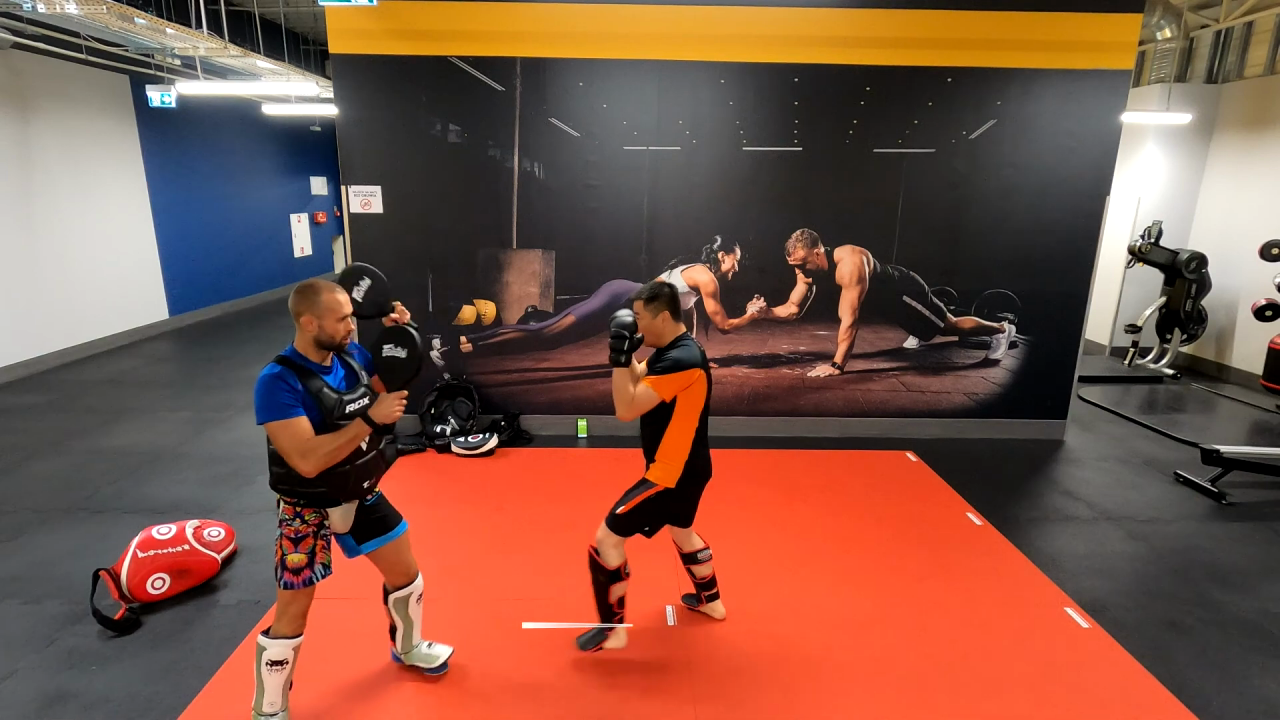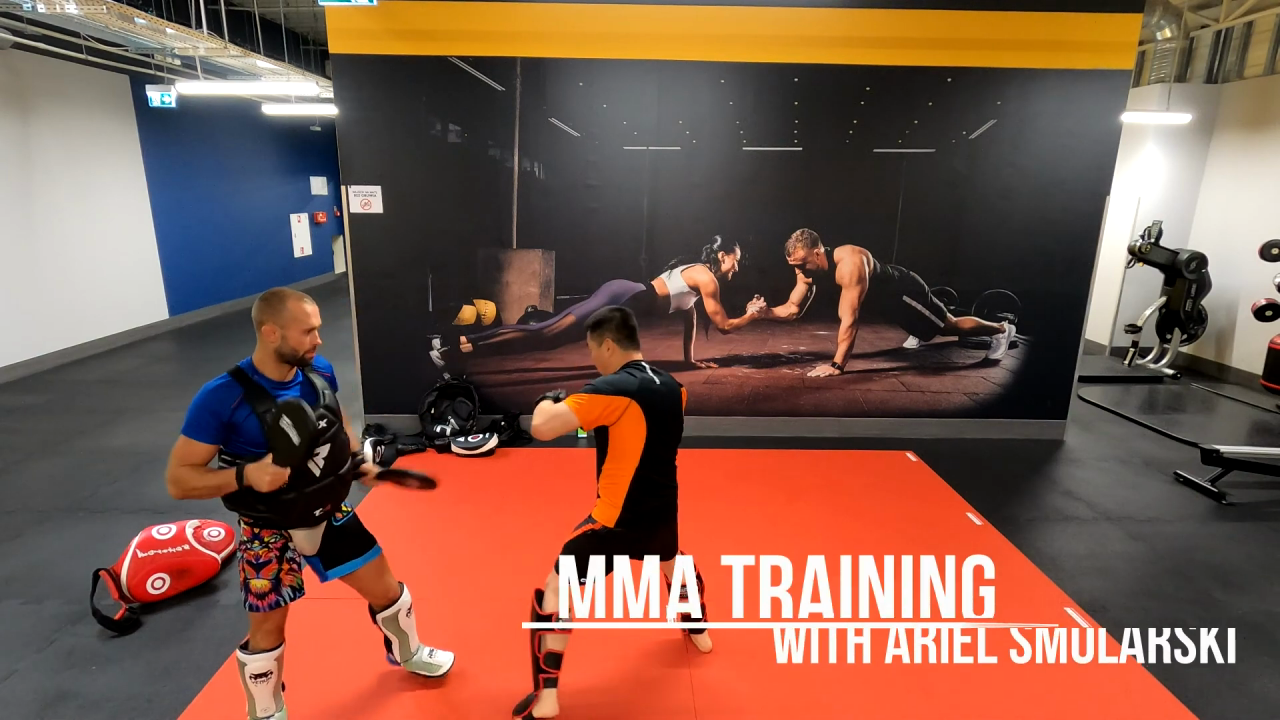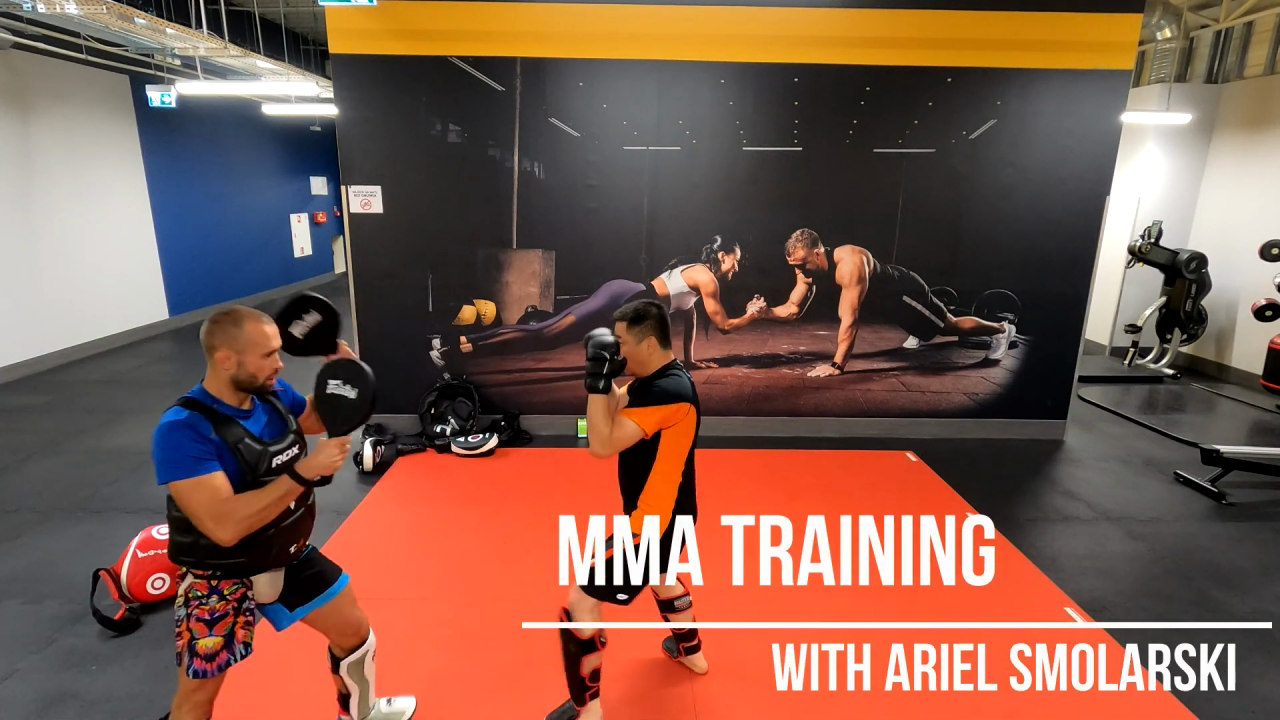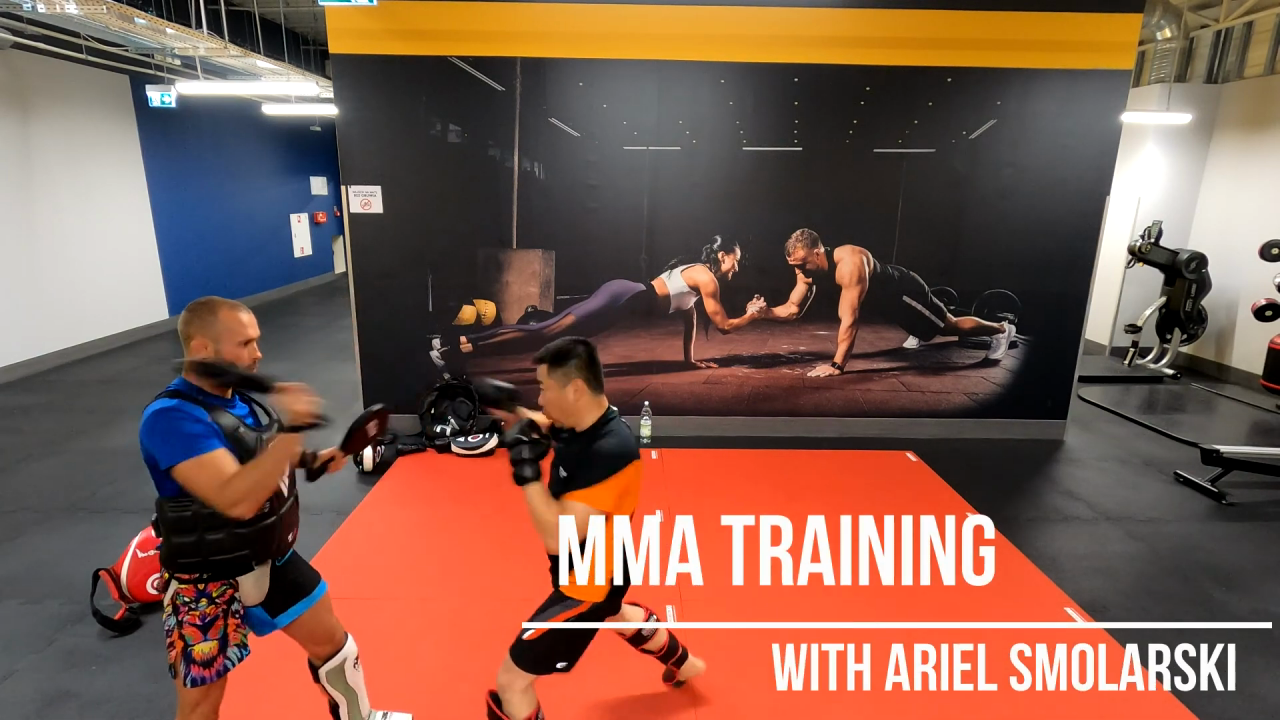
dt=1s
person 1, frame 1
left shoulder: (349, 354)
right shoulder: (277, 381)
left elbow: (385, 384)
right elbow: (309, 461)
right wrist: (372, 419)
left hip: (361, 496)
right hip: (308, 512)
left knee: (405, 571)
right knee: (291, 616)
left ankle: (408, 646)
person 1, frame 2
left shoulder: (319, 371)
right shoulder: (221, 398)
right elbow: (178, 480)
left wrist: (360, 461)
right wrist: (246, 475)
left hip: (331, 515)
right hip: (270, 533)
left knee: (386, 590)
right knee: (267, 634)
left ankle: (408, 653)
person 1, frame 3
left shoulder: (271, 393)
right shoulder: (181, 430)
left elbow: (316, 419)
right elbow: (226, 526)
right wrist: (304, 472)
left hip: (289, 557)
right hip: (221, 579)
left knee: (354, 630)
person 1, frame 4
left shoulder: (239, 392)
right shoulder: (170, 419)
right elbow: (240, 501)
right wrist: (289, 428)
left hip: (270, 559)
right hip: (206, 584)
left knee: (330, 639)
person 2, frame 1
left shoulder: (681, 361)
right shoulder: (674, 349)
left elbow: (626, 409)
right elbow: (637, 380)
left wrist: (619, 352)
right wrist: (626, 352)
left hip: (672, 474)
right hip: (688, 468)
left knee: (607, 538)
right knee: (681, 529)
left ankle: (613, 627)
right ankle: (710, 598)
person 2, frame 2
left shoulder: (614, 389)
right shoulder: (673, 387)
left elbow: (542, 427)
left wrist: (554, 398)
left hip: (619, 518)
right hip: (663, 510)
left knee: (554, 589)
right knee: (671, 562)
right ankle: (698, 629)
person 2, frame 3
left shoulder: (668, 391)
right shoulder: (660, 376)
left elbow: (602, 444)
right elbow: (619, 409)
left wrist: (597, 380)
right wrist: (607, 378)
left hip: (653, 519)
right hip: (669, 511)
left knee: (582, 604)
right knee: (660, 576)
right ankle: (690, 650)
person 2, frame 4
left shoulder: (610, 452)
right shoulder: (585, 425)
left elbow: (558, 538)
right elbow: (543, 426)
left wrist: (527, 475)
right wrist: (519, 416)
left hip: (586, 583)
right hip: (612, 568)
left knee: (512, 680)
right knee: (615, 613)
right ankle: (682, 664)
person 3, frame 1
left shoulder: (693, 271)
right shoulder: (707, 278)
left elbow: (687, 314)
right elbow: (723, 325)
right wrist: (751, 314)
left hip: (619, 295)
right hip: (621, 300)
left knee: (543, 333)
right knee: (544, 336)
left ankle: (463, 342)
right ankle: (457, 349)
person 3, frame 2
left shoulder: (695, 272)
right shoulder: (707, 278)
left elbow: (690, 316)
right elbow: (724, 325)
left wrist: (690, 358)
right wrist: (751, 315)
left hip: (621, 296)
right hip: (622, 300)
left knee: (544, 333)
right knee: (546, 336)
left ankle: (462, 342)
right ankle: (458, 348)
person 3, frame 3
left shoulder: (695, 271)
right shoulder: (707, 278)
left elbow: (689, 316)
right elbow: (724, 325)
left wrist: (689, 358)
right wrist: (751, 314)
left hip: (622, 295)
right hip: (624, 300)
left knee: (544, 333)
right knee: (546, 336)
left ankle: (460, 342)
right ankle: (458, 347)
person 3, frame 4
left shoulder: (694, 273)
right shoulder: (707, 278)
left elbow: (690, 317)
right elbow: (724, 325)
left wrist: (690, 358)
right wrist: (752, 314)
left hip: (622, 295)
right hip: (624, 299)
left knee: (546, 333)
right knee: (547, 336)
left ankle: (460, 343)
right ankle: (457, 347)
person 4, frame 1
left shoulder: (850, 264)
right shoulder: (808, 268)
left elbow: (850, 318)
right elbow: (793, 309)
left wrist: (837, 365)
right wrist: (765, 312)
left hip: (904, 289)
right hip: (885, 293)
left knee: (949, 326)
left ankle: (1000, 330)
right ankle: (919, 333)
person 4, frame 2
left shoulder: (849, 264)
right shoulder: (808, 267)
left elbow: (849, 319)
right elbow: (793, 309)
left wrist: (837, 365)
right wrist: (764, 313)
left hip: (904, 290)
right hip: (886, 293)
left knee: (948, 327)
left ankle: (1000, 330)
right ankle: (918, 335)
person 4, frame 3
left shoulder: (850, 264)
right shoulder: (808, 269)
left elbow: (849, 319)
right elbow: (793, 309)
left wrist: (837, 365)
right wrist: (764, 312)
left hip: (904, 290)
right hip: (887, 293)
left knee: (949, 326)
left ankle: (1001, 330)
right ankle: (919, 333)
person 4, frame 4
left shoulder: (850, 264)
right shoulder: (808, 269)
left elbow: (849, 319)
right elbow: (793, 309)
left wrist: (837, 364)
right wrist: (765, 312)
left hip: (904, 290)
right hip: (886, 294)
left knee: (950, 326)
left ankle: (1001, 330)
right ankle: (919, 333)
